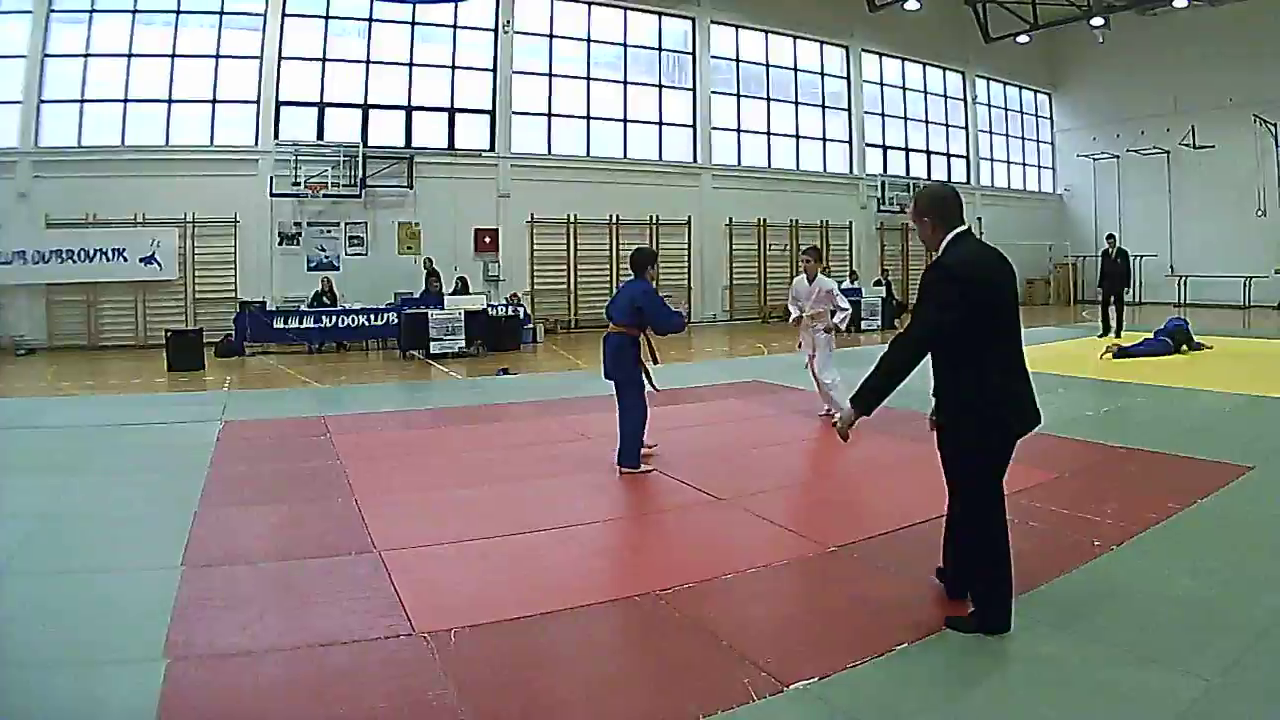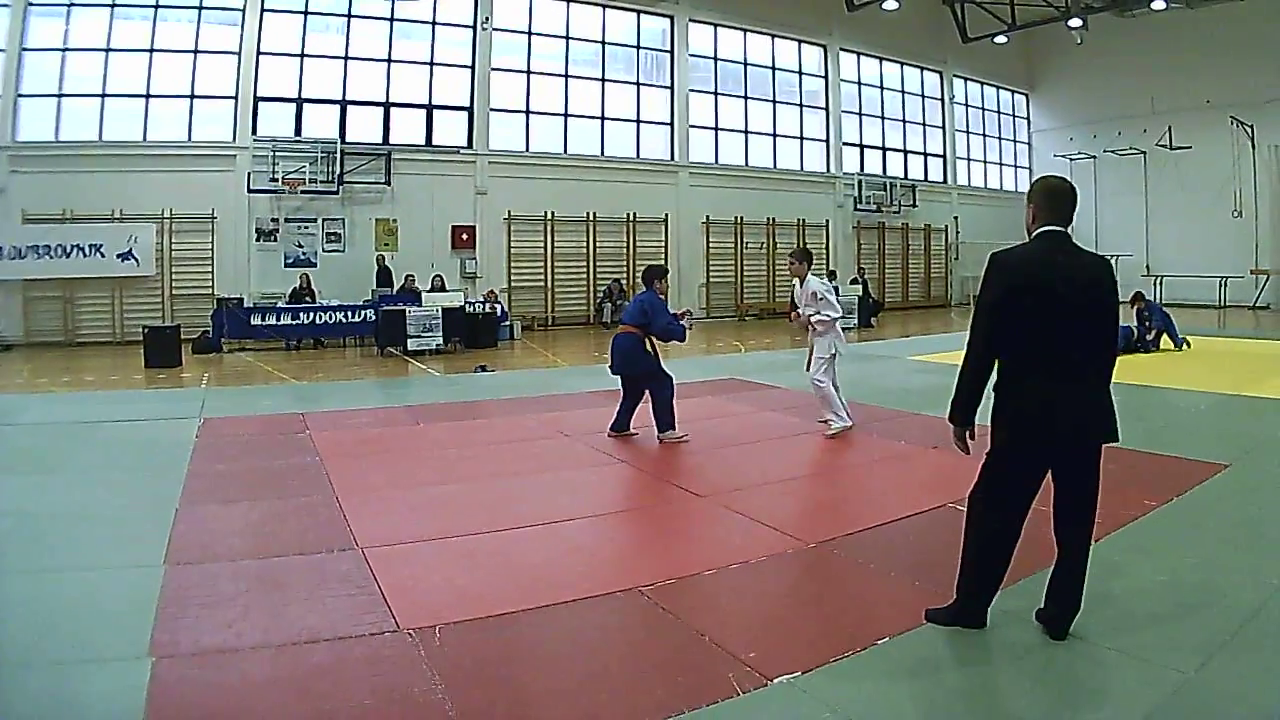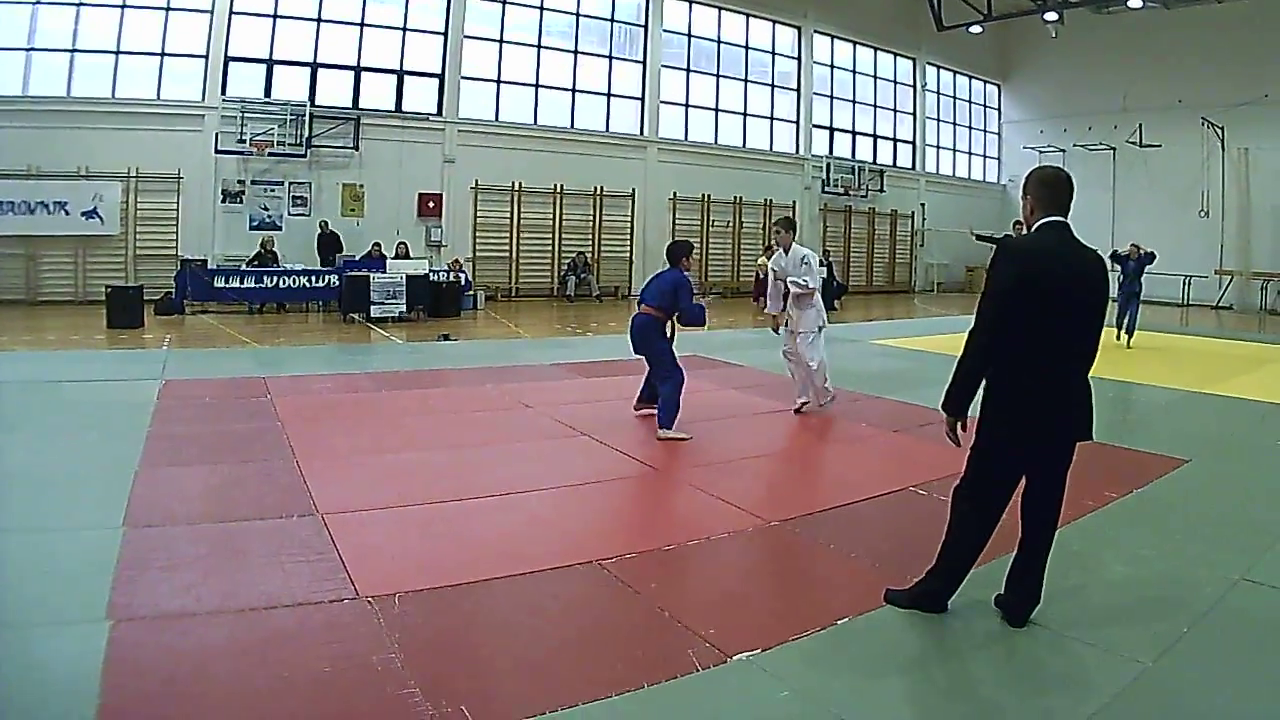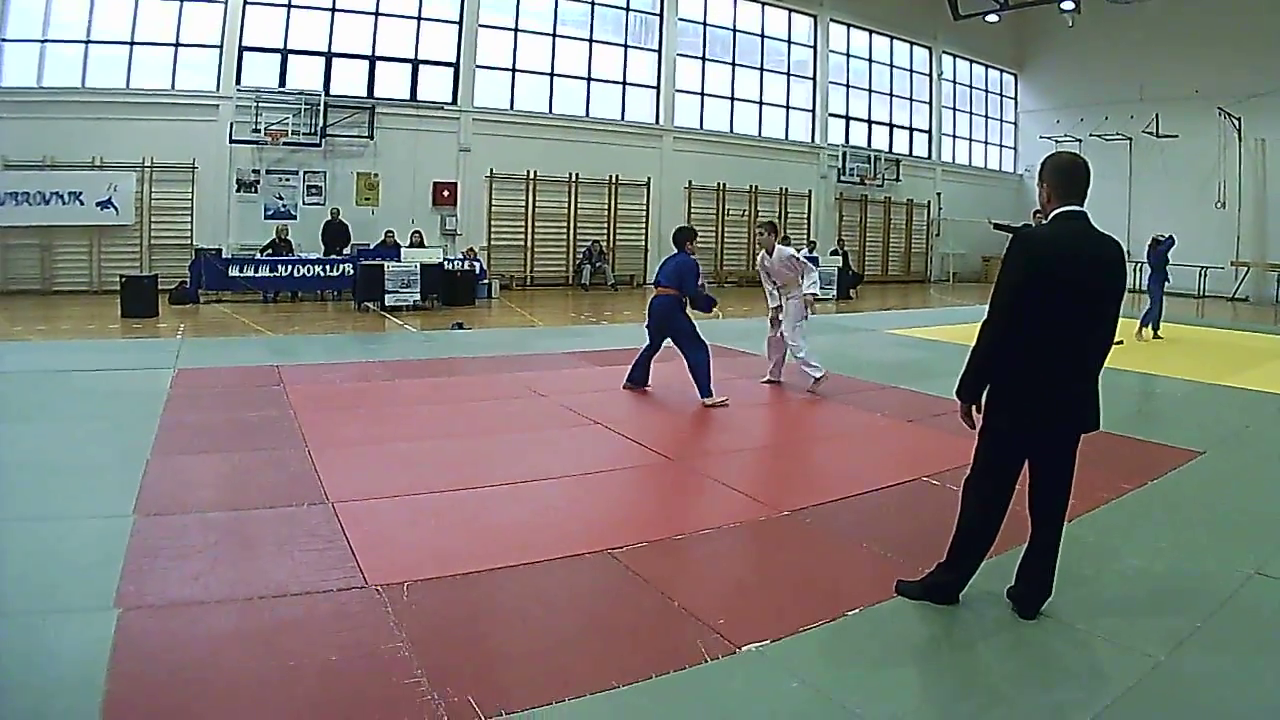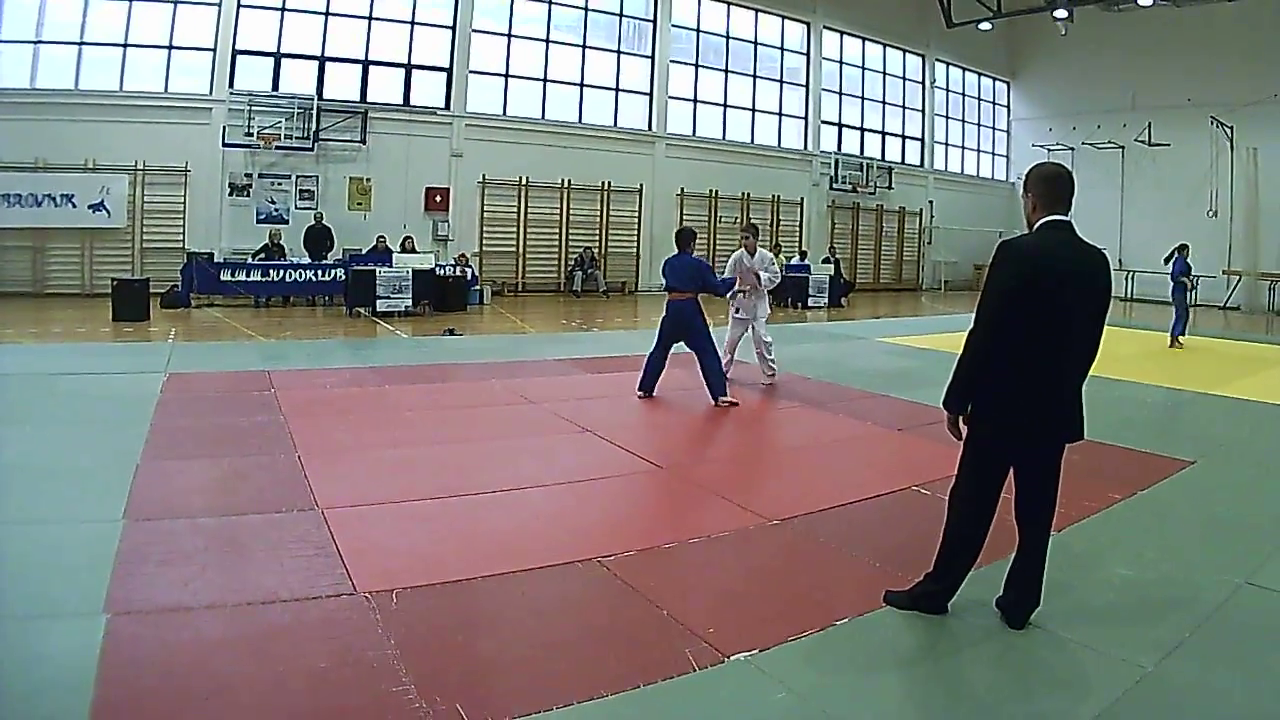
dt=1s
person 1, frame 1
left shoulder: (948, 268)
right shoulder: (990, 258)
left elbow: (912, 343)
left wrist: (859, 404)
right wrist: (948, 395)
left hip: (976, 411)
right hip: (1000, 401)
left knee: (978, 506)
right knee: (971, 493)
left ankle: (991, 611)
right ankle: (958, 575)
person 1, frame 2
left shoulder: (1008, 264)
right shoulder: (1099, 269)
left elbow: (983, 346)
right elbow: (1109, 346)
left wrist: (962, 412)
left hip: (1026, 415)
right hip: (1085, 414)
left knee: (991, 510)
right knee: (1075, 517)
left ankle: (970, 606)
right ankle: (1060, 614)
person 1, frame 3
left shoulder: (1016, 253)
right shoulder: (1093, 264)
left elbow: (985, 336)
right elbow: (1090, 341)
left wrist: (956, 402)
left hip: (1015, 407)
right hip: (1068, 407)
left knee: (977, 501)
right knee: (1043, 509)
left ankle: (935, 590)
right ankle: (1020, 601)
person 1, frame 4
left shoulder: (1031, 243)
right shoulder: (1111, 252)
left elbow: (999, 325)
right elbow: (1105, 331)
left wrist: (970, 389)
left hip: (1019, 396)
right hip: (1074, 398)
left knee: (986, 492)
right knee: (1051, 501)
left ankle: (946, 581)
right ankle: (1031, 592)
person 1, frame 5
left shoulder: (1017, 253)
right shoulder: (1096, 262)
left elbow: (985, 336)
right elbow: (1089, 341)
left wrist: (957, 400)
left hip: (1003, 405)
right hip: (1057, 408)
left knee: (972, 502)
right knee: (1037, 510)
left ankle: (935, 590)
right ankle: (1019, 603)
person 2, frame 1
left shoulder: (626, 288)
right shoulder: (646, 292)
left elbow: (611, 311)
right elbow: (664, 324)
right wrist: (680, 317)
left hip: (615, 344)
right hip: (625, 347)
left knee: (629, 399)
right knee: (634, 404)
left ankle: (634, 443)
right ankle: (629, 462)
person 2, frame 2
left shoulder: (641, 298)
right shoulder: (655, 301)
right elbow: (662, 330)
left wrist: (676, 317)
right wrist: (682, 327)
left hip: (620, 344)
right hip: (632, 345)
left knee: (633, 388)
right knee: (662, 384)
left ankle: (618, 428)
right ankle: (666, 430)
person 2, frame 3
left shoulder: (661, 276)
right shoulder: (682, 281)
left elbow: (643, 297)
right elbow: (687, 316)
right wrist: (700, 310)
left hip: (641, 323)
right hip: (650, 328)
left knee: (660, 366)
right knee: (672, 375)
left ankle: (644, 401)
right ankle: (665, 428)
person 2, frame 4
left shoulder: (670, 260)
right shoulder: (689, 263)
right elbow: (694, 295)
left wrist: (698, 288)
right wrist: (709, 302)
left hip: (656, 305)
right hip: (671, 307)
left knee: (653, 344)
right knee: (697, 349)
left ankle: (634, 381)
right ankle: (707, 396)
person 2, frame 5
left shoulder: (668, 263)
right shoulder: (699, 265)
right elbow: (717, 288)
right wrist: (730, 281)
left hip: (672, 308)
right hip: (690, 309)
left knee: (660, 350)
right knee: (707, 352)
left ankle: (645, 389)
right ankle: (720, 395)
person 3, frame 1
left shoulder: (827, 285)
right shoulder: (797, 282)
left elbow: (846, 308)
right elbow: (793, 303)
left wrist: (834, 324)
right wrist: (796, 316)
left hip: (822, 331)
right hip: (806, 331)
left knee: (825, 372)
right knee: (815, 372)
left ankle: (839, 410)
right ankle: (830, 406)
person 3, frame 2
left shoulder: (817, 286)
right shoulder: (798, 285)
left elbow: (835, 313)
left wrist: (810, 320)
right wrist: (799, 316)
left hip: (826, 335)
right hip: (816, 335)
left knee: (818, 378)
right knee: (826, 378)
left ankle: (840, 420)
right ankle: (839, 415)
person 3, frame 3
left shoulder: (805, 255)
right shoulder: (777, 258)
left elbow: (811, 285)
right elbow: (775, 288)
left wrist: (788, 281)
right wrist: (775, 314)
left hip: (809, 308)
right hip: (793, 307)
left knee: (809, 355)
right knee: (791, 352)
left ankle: (824, 393)
right ankle: (804, 396)
person 3, frame 4
left shoulder: (787, 253)
right shoulder: (762, 259)
left elbow: (811, 271)
right elbow: (769, 285)
left wrist: (809, 294)
right wrist: (774, 307)
left hip: (796, 299)
right hip: (781, 300)
left knee: (793, 340)
right knee: (774, 339)
left ankle: (817, 374)
right ankle: (774, 374)
person 3, frame 5
left shoulder: (766, 256)
right shoulder: (737, 257)
left elbow: (775, 278)
right elbow: (728, 279)
left wrist: (758, 276)
right wrist: (733, 292)
left hip: (758, 300)
right hip: (740, 299)
left knee: (761, 338)
right knee: (732, 338)
left ankle: (769, 372)
right ankle: (724, 370)
